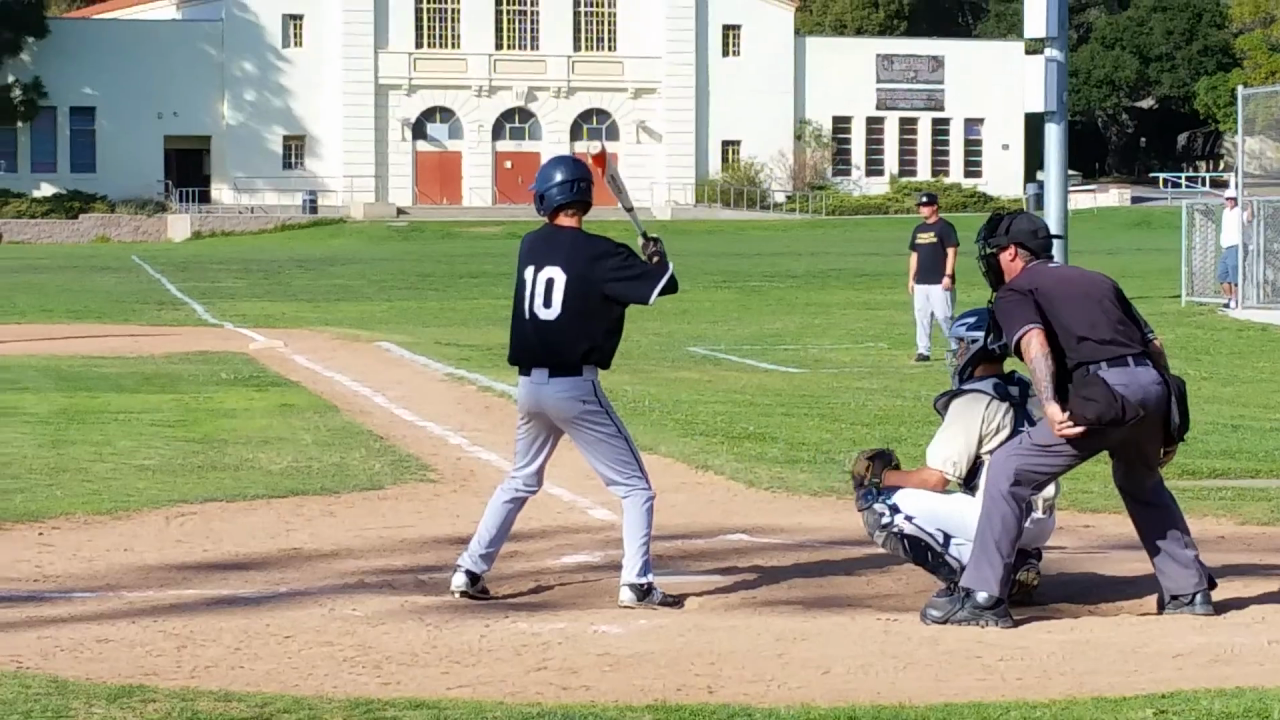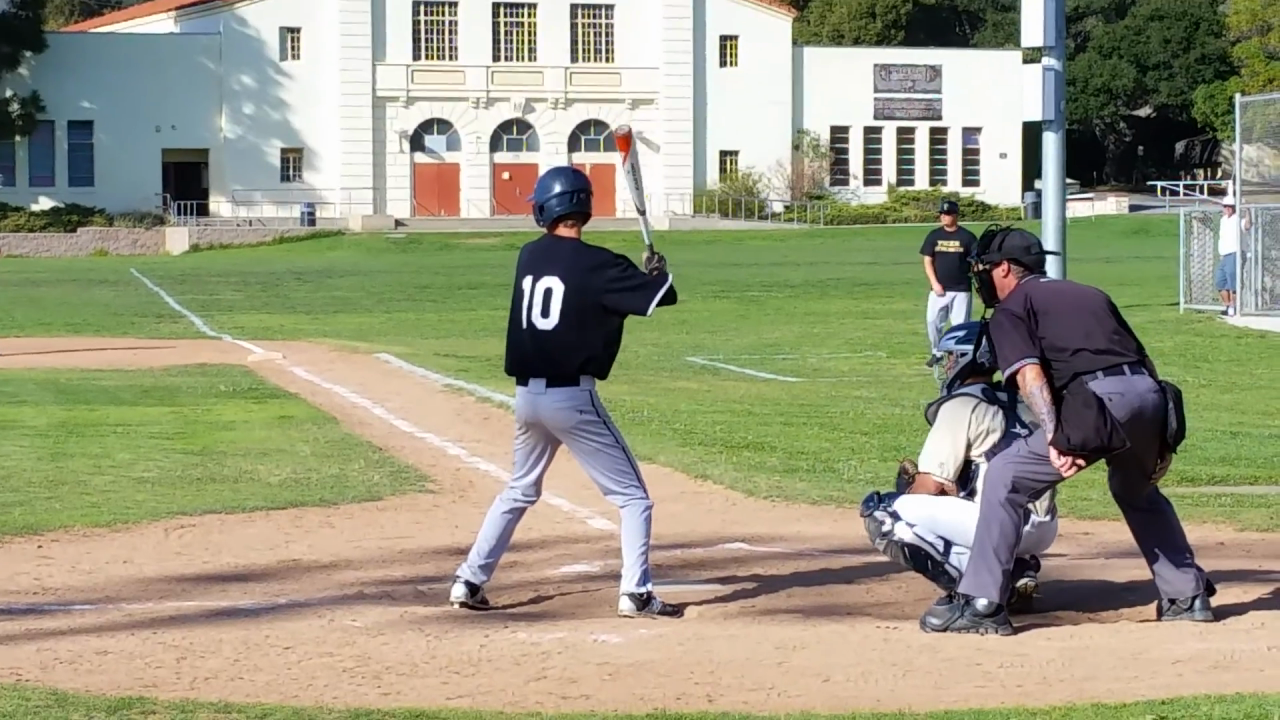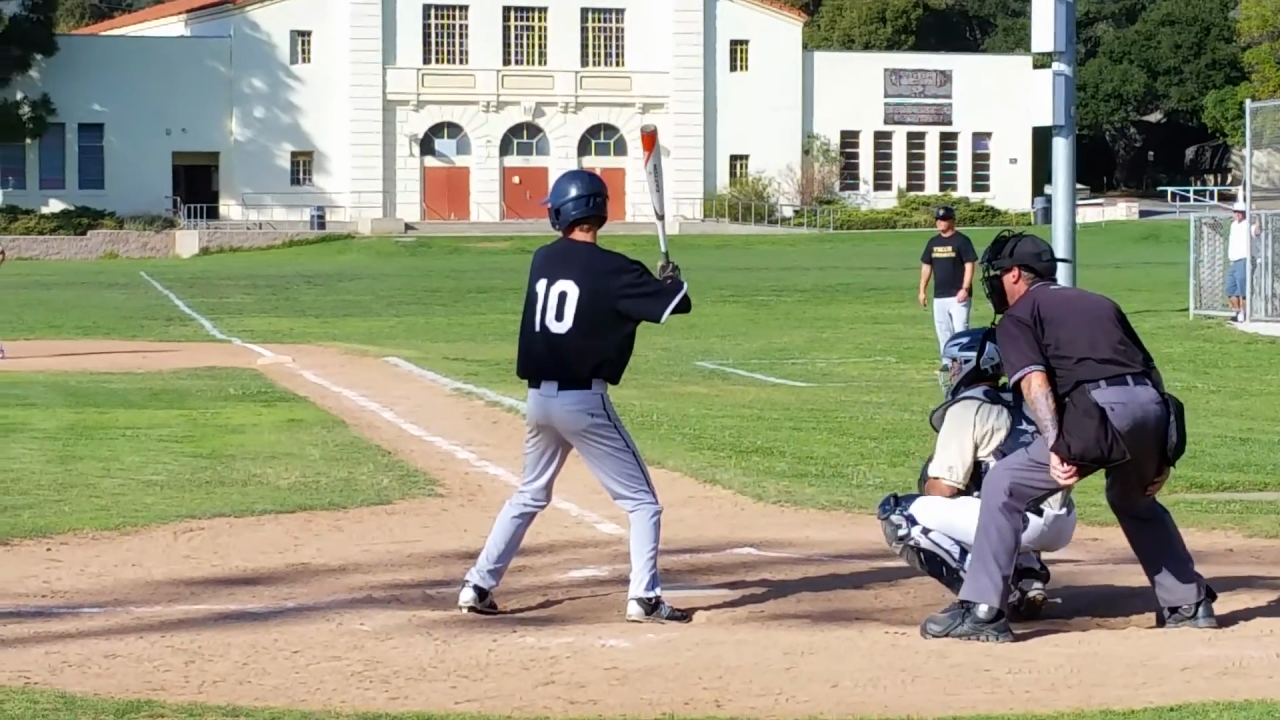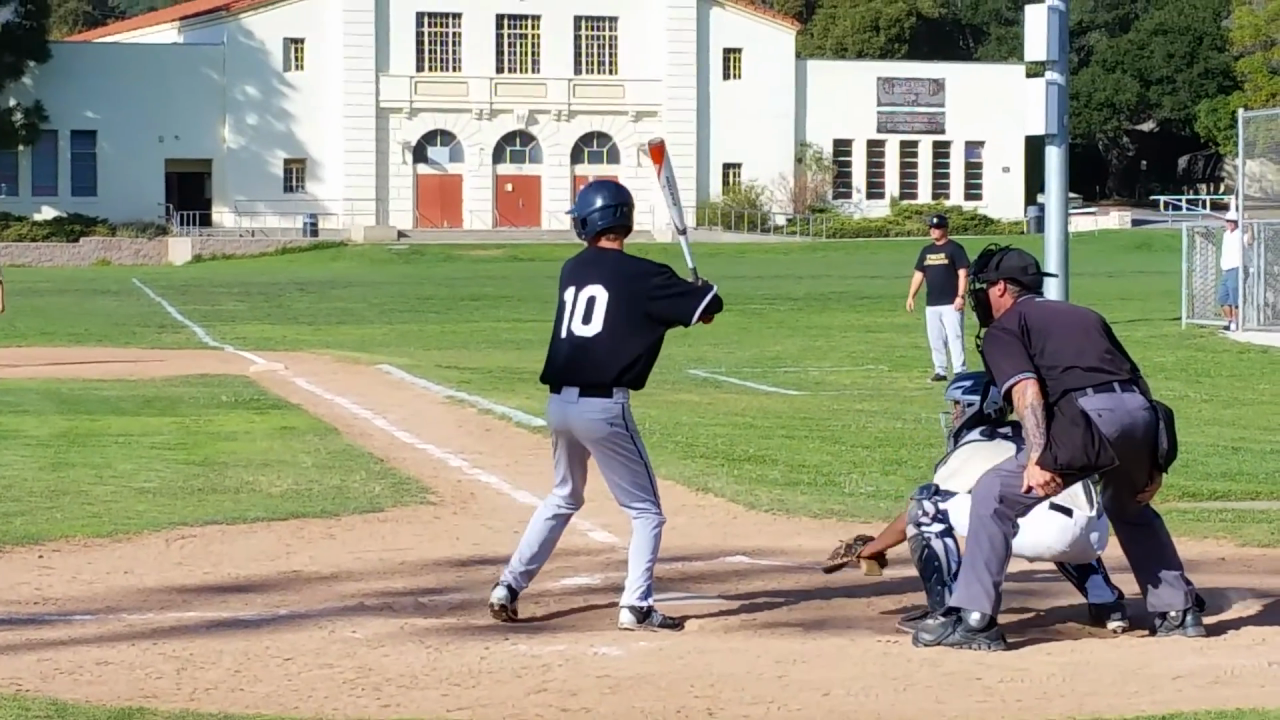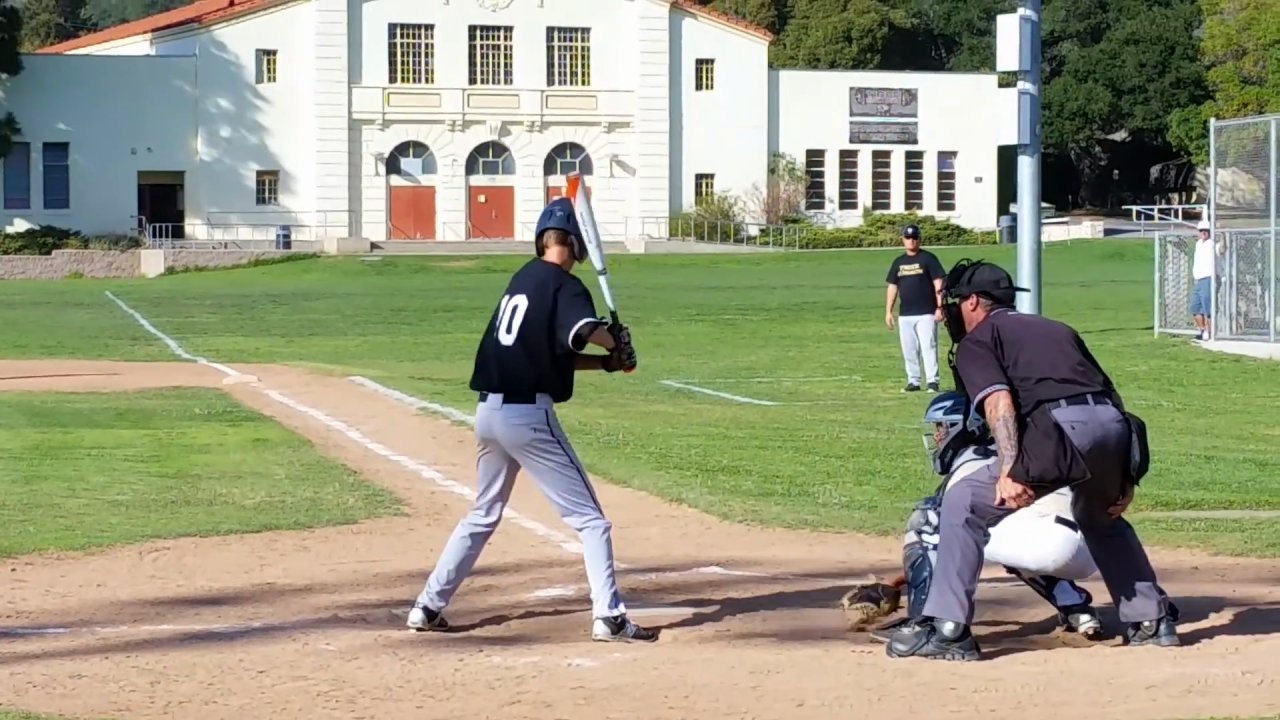
dt=0.7s
person 1, frame 1
left shoulder: (530, 245)
right shoulder: (598, 251)
right elbow: (664, 285)
left wrist: (635, 261)
right wrist: (655, 256)
left hip: (531, 384)
right hip: (574, 387)
left knee: (520, 481)
right knee: (635, 487)
left ankle: (469, 570)
right ankle: (637, 585)
person 1, frame 2
left shoulder: (528, 256)
right shoulder: (597, 263)
right elbow: (663, 297)
left wrist: (635, 275)
right wrist: (655, 272)
left hip: (527, 395)
right hip: (572, 397)
left knee: (518, 491)
right knee: (633, 497)
left ankle: (468, 581)
right ankle: (636, 594)
person 1, frame 3
left shoulder: (542, 259)
right shoulder: (611, 269)
right elbow: (678, 303)
left wrist: (650, 282)
right wrist: (670, 279)
left hip: (539, 398)
right hip: (583, 400)
left knee: (529, 496)
right knee: (642, 502)
left ankle: (477, 586)
right ankle: (644, 599)
person 1, frame 4
left shoulder: (572, 269)
right shoulder: (642, 274)
right elbow: (709, 306)
left wrist: (679, 306)
right wrist: (697, 297)
left hip: (560, 402)
right hip: (603, 407)
left knee: (563, 499)
right knee: (645, 511)
left ankle: (510, 585)
right ankle: (637, 606)
person 1, frame 5
left shoulder: (522, 277)
right shoulder: (565, 285)
right elbow: (581, 332)
left wrist: (608, 360)
right wrist: (616, 342)
left hip: (489, 411)
right hip: (528, 415)
left knee: (481, 516)
right knee: (589, 519)
left ankle: (428, 606)
right ankle: (609, 616)
person 2, frame 1
left shoulder: (1015, 292)
right shoulder: (1098, 279)
left elbow: (1035, 340)
right elbow: (1153, 346)
left wrist: (1050, 404)
right wrist: (1165, 421)
left hip: (1103, 393)
right hip: (1152, 387)
left knee: (1009, 470)
right knee: (1143, 484)
left ankle: (983, 597)
right ankle: (1189, 590)
person 2, frame 2
left shoulder: (1010, 309)
right shoulder: (1092, 293)
left elbow: (1030, 374)
left wrist: (1054, 439)
right wrist: (1160, 439)
left hip: (1100, 402)
right hip: (1150, 396)
left knee: (1006, 477)
right knee: (1138, 491)
left ankle: (982, 604)
right ankle: (1188, 596)
person 2, frame 3
left shoulder: (1018, 316)
right shoulder: (1102, 303)
left elbow: (1035, 383)
left wrist: (1057, 448)
right wrist: (1159, 453)
left hip: (1102, 411)
right hip: (1151, 407)
left knee: (1004, 485)
right knee: (1135, 501)
left ankle: (983, 611)
right ankle: (1189, 604)
person 2, frame 4
left shoulder: (1003, 327)
right shoulder: (1086, 315)
left elbow: (1027, 389)
left wrist: (1039, 457)
right wrist: (1151, 461)
left hip: (1090, 418)
right hip: (1142, 416)
left knee: (994, 494)
right knee: (1131, 508)
left ankle: (975, 620)
right ankle: (1179, 611)
person 2, frame 5
left shoulder: (976, 340)
right shoulder: (1058, 328)
left elbow: (999, 401)
left wrist: (1010, 469)
right wrist: (1122, 473)
left hip: (1062, 430)
right hip: (1113, 427)
left knee: (964, 504)
right knee: (1102, 519)
left ankle: (948, 630)
right ankle: (1151, 620)
person 3, frame 1
left shoulder: (973, 399)
right shoulder: (1028, 393)
left elbow: (935, 479)
left wrist: (881, 476)
right hip: (1041, 523)
left knee: (878, 506)
right ankle: (1017, 561)
person 3, frame 2
left shoulder: (961, 403)
right shoulder: (1017, 402)
left elbow: (931, 485)
left wrist: (906, 490)
right hip: (1043, 528)
left knee: (879, 512)
right ankle: (1018, 571)
person 3, frame 3
left shoulder: (966, 407)
right shoulder: (1025, 404)
left elbow: (943, 489)
left wrist: (928, 483)
left hip: (1025, 522)
right hip: (1061, 525)
left knee: (896, 514)
right ankle: (1029, 579)
person 3, frame 4
left shoulder: (971, 449)
right shoulder: (1026, 436)
left elbow: (920, 512)
left wrist: (872, 547)
left hip: (1053, 529)
right hip: (1095, 533)
left knee: (927, 504)
right ankle: (1107, 605)
person 3, frame 5
left shoulder: (966, 472)
left wrist: (895, 582)
left hip: (1057, 541)
right hip: (1086, 551)
left knee: (929, 517)
right ankle: (1076, 609)
